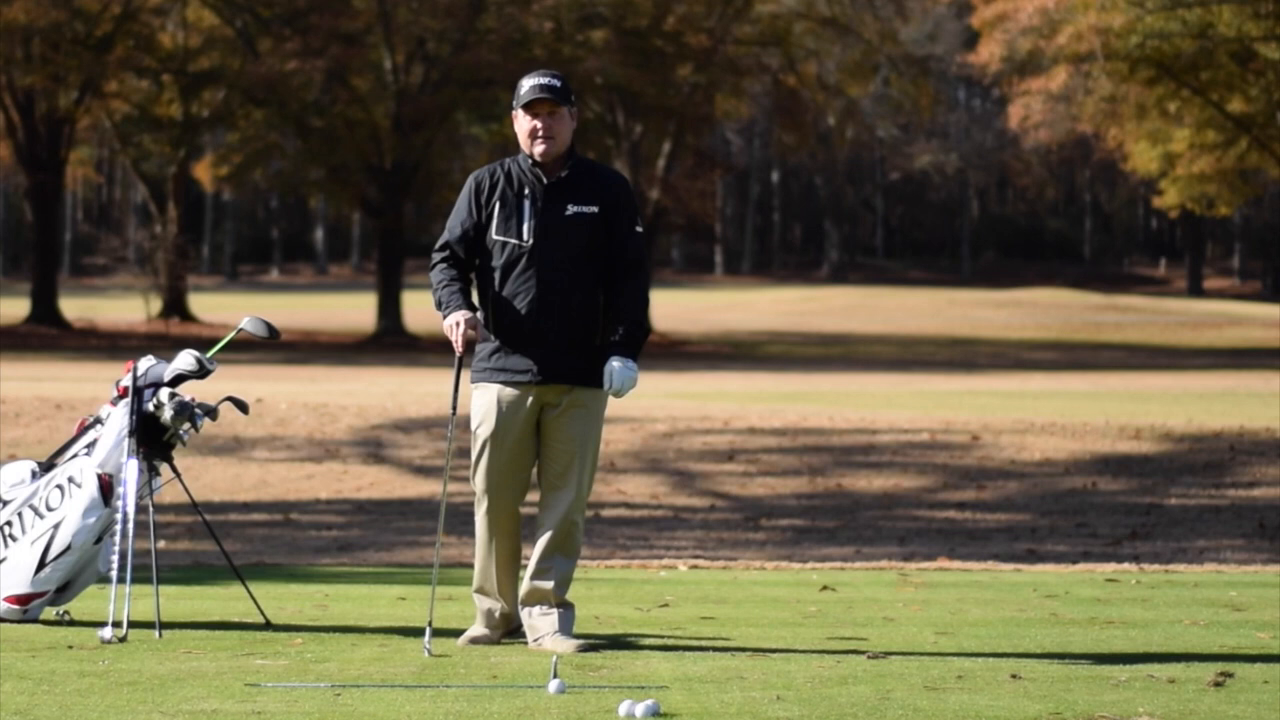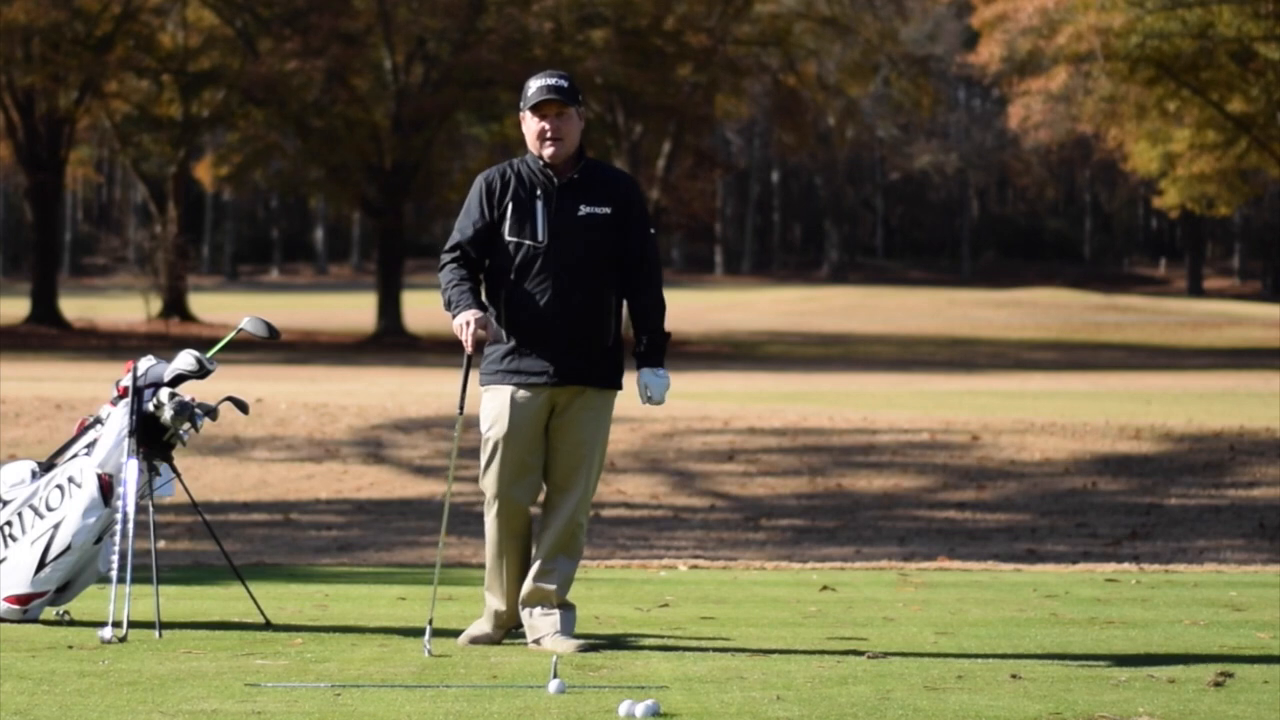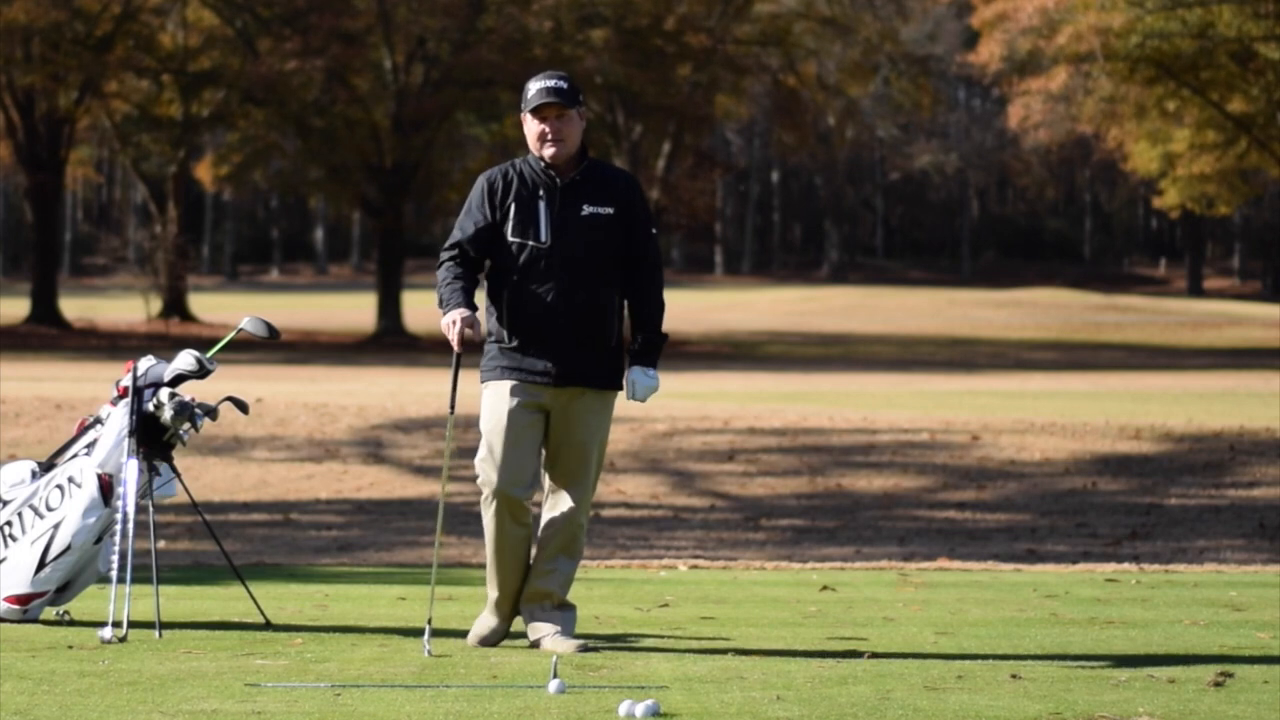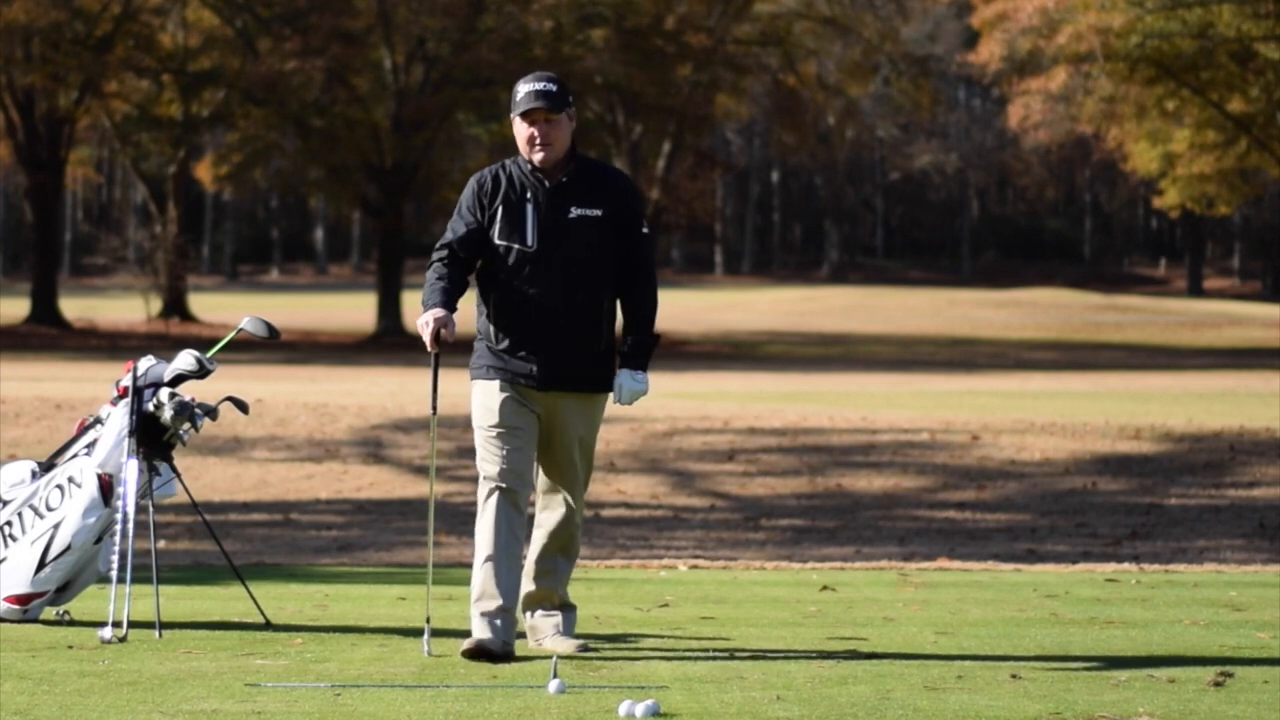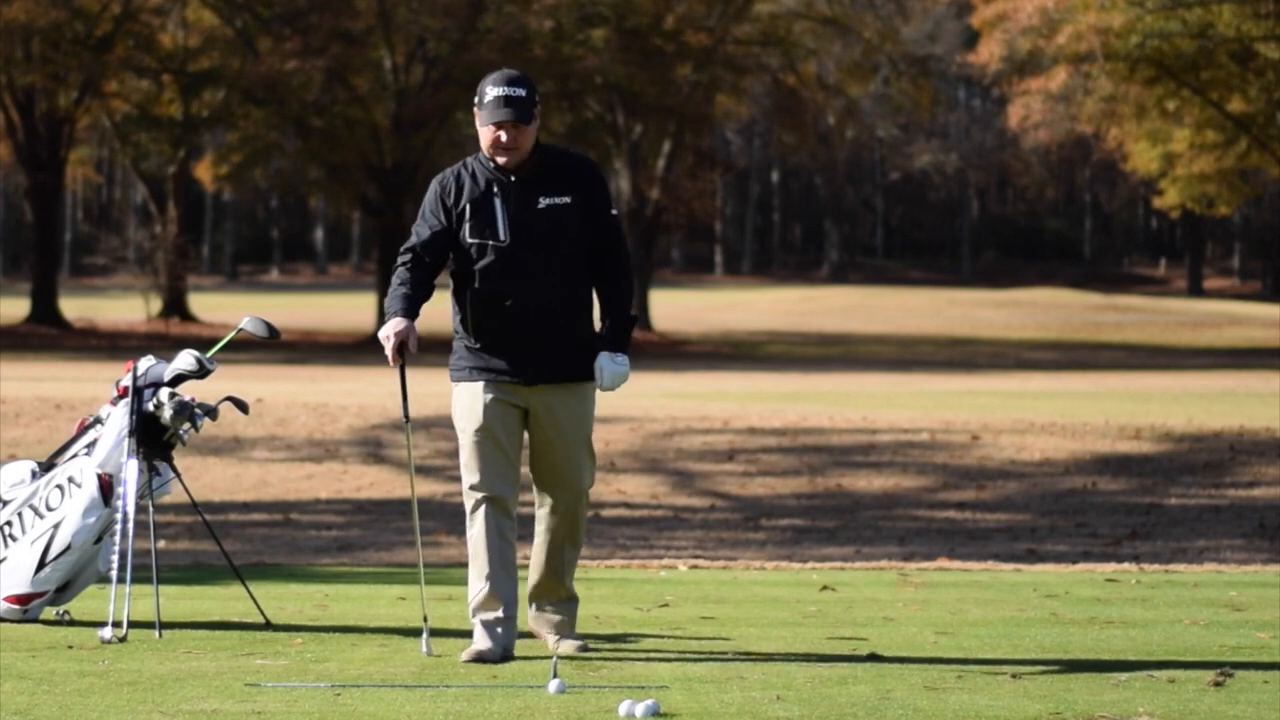
dt=0.4s
person 1, frame 1
left shoulder: (608, 189)
right shoulder: (487, 185)
left elbow: (631, 276)
right elbow: (449, 256)
left wrist: (624, 348)
right wrist: (456, 306)
left hip: (580, 374)
right hip: (502, 368)
left knee: (565, 498)
right knee: (495, 493)
left ankle: (544, 611)
right ankle: (496, 607)
person 1, frame 2
left shoulder: (617, 191)
right shoulder: (496, 185)
left elbow: (643, 279)
right elbow: (458, 257)
left wrist: (651, 355)
right wrist: (466, 305)
left hip: (590, 374)
right hip: (513, 367)
left knee: (570, 498)
right knee: (505, 494)
left ankle: (545, 612)
right ankle: (502, 607)
person 1, frame 3
left shoulder: (619, 190)
right shoulder: (497, 185)
left elbow: (644, 277)
right elbow: (458, 255)
left wrist: (645, 354)
right wrist: (457, 303)
left hip: (590, 374)
right hip: (513, 366)
left knee: (571, 498)
right knee: (503, 486)
left ankle: (547, 611)
right ankle: (503, 602)
person 1, frame 4
left shoulder: (611, 190)
right shoulder: (489, 186)
left elbow: (637, 279)
right elbow: (453, 253)
left wrist: (635, 357)
right wrist: (438, 303)
left hip: (581, 376)
right hip: (503, 369)
left knee: (564, 497)
right knee: (500, 487)
left ankle: (546, 614)
right ankle: (493, 623)
person 1, frame 5
left shoulder: (579, 177)
right shoulder: (453, 186)
left elbow: (612, 261)
right elbow: (419, 258)
left wrist: (615, 338)
right wrist: (400, 313)
left hip: (566, 369)
right hip: (484, 369)
left knee: (567, 494)
right knee: (488, 496)
left ankle: (551, 610)
right ankle: (493, 626)
